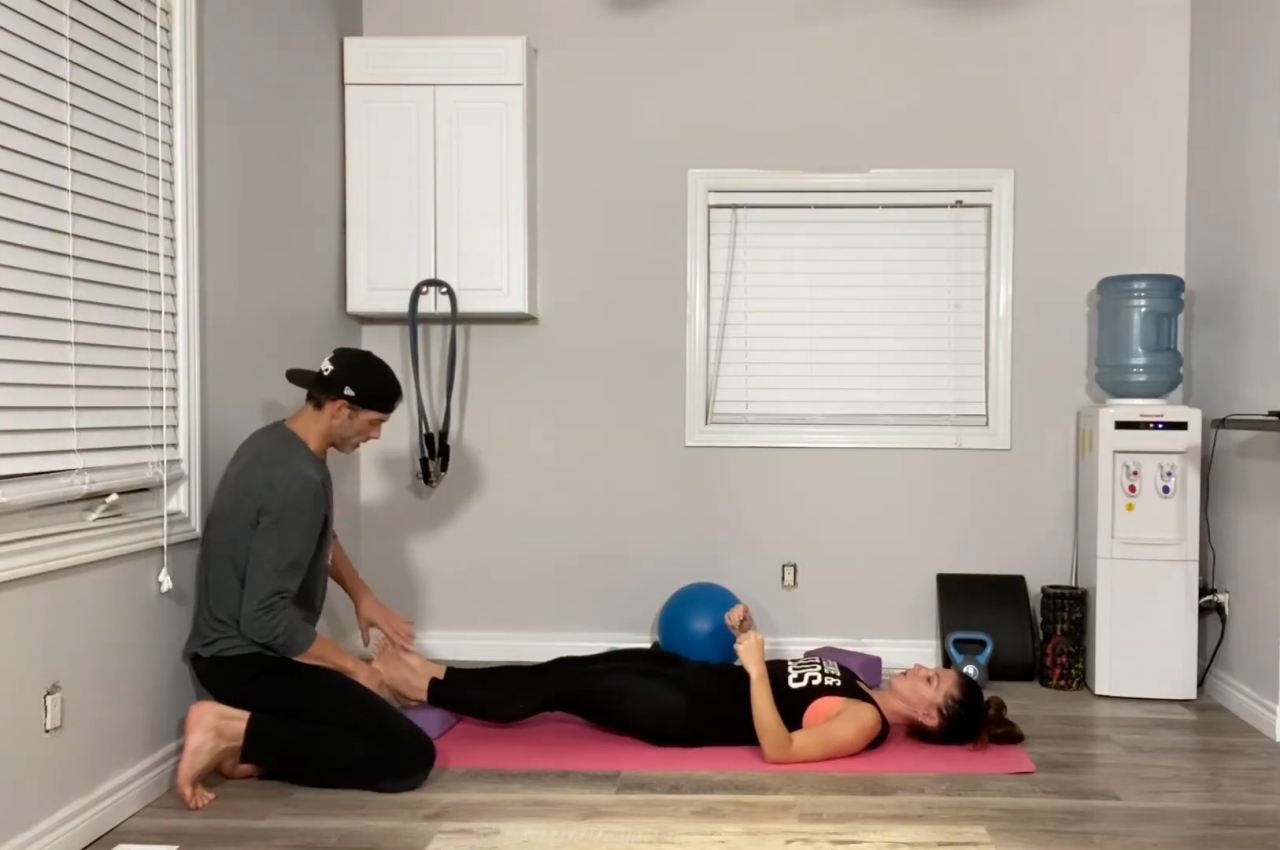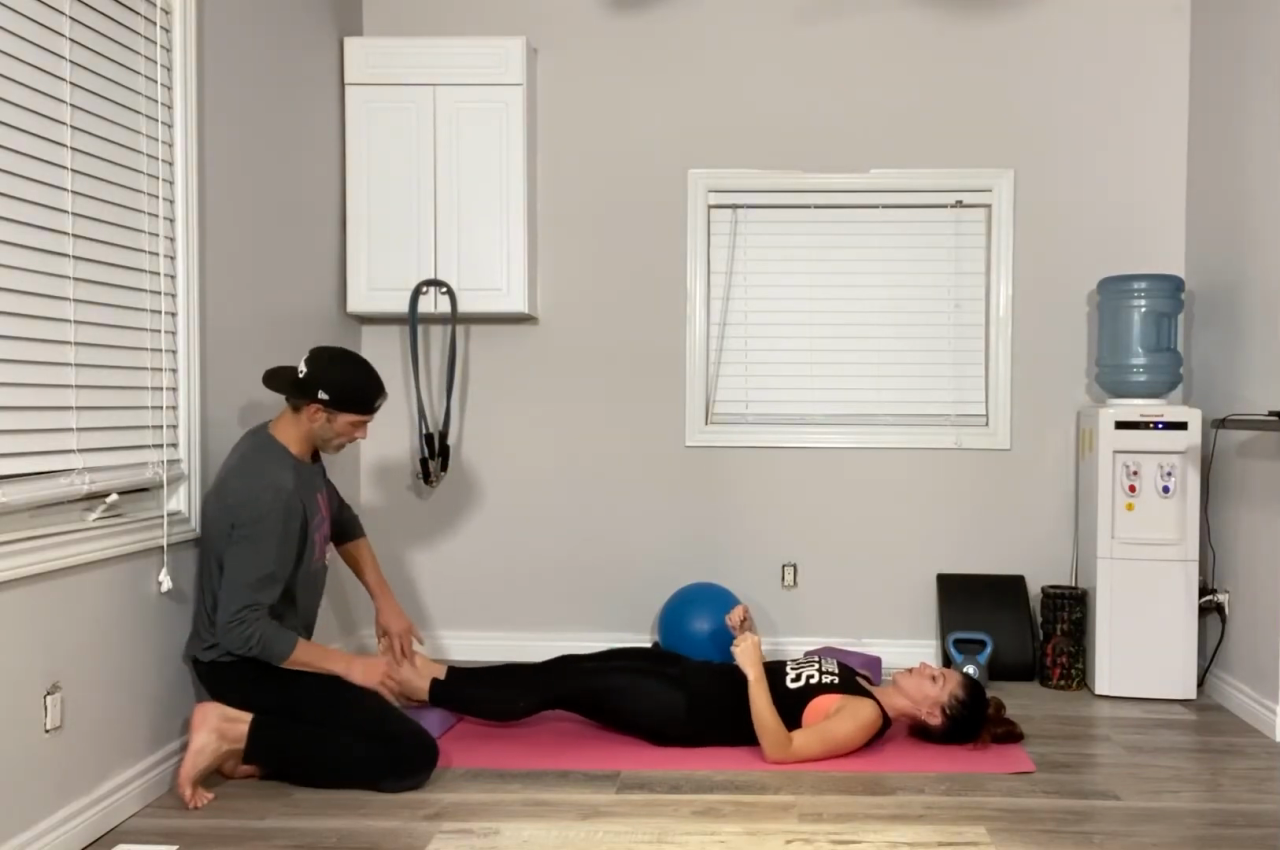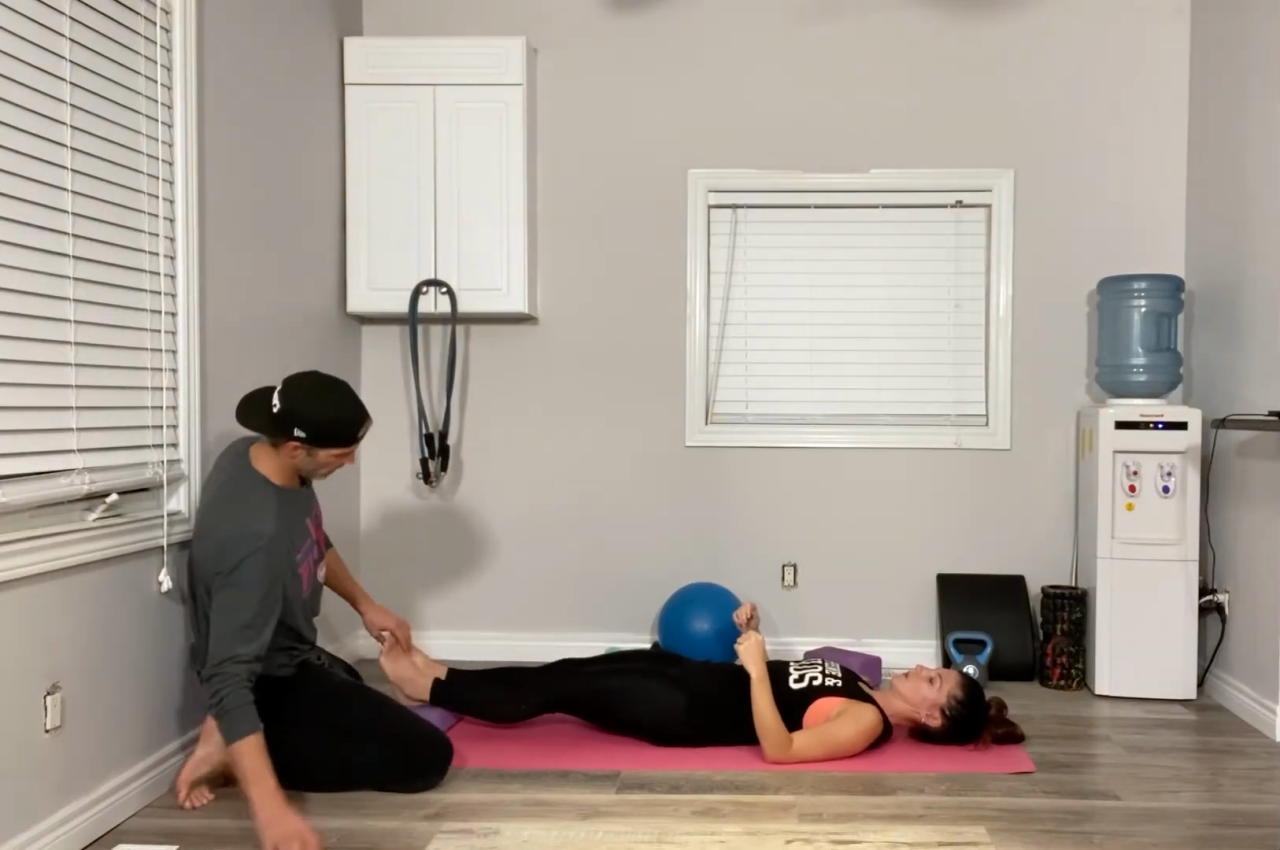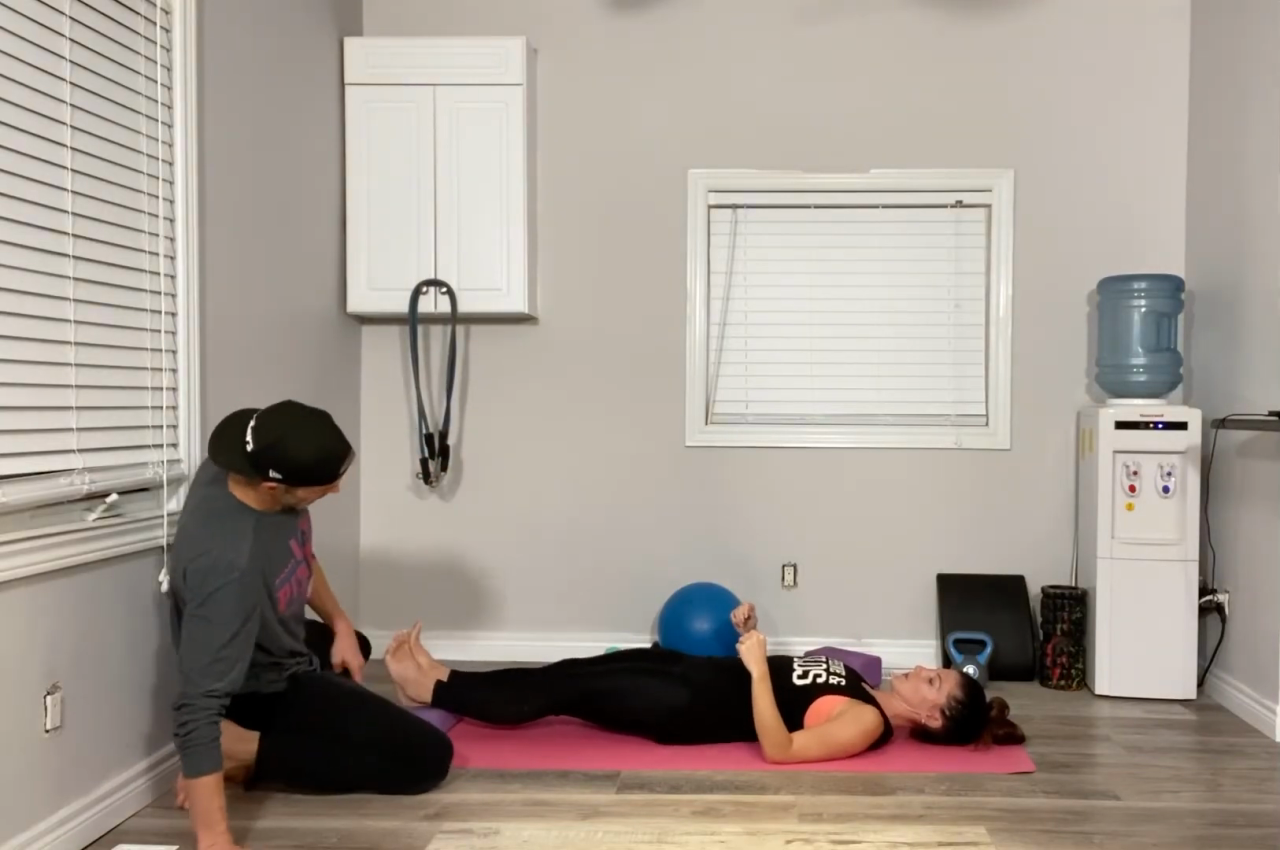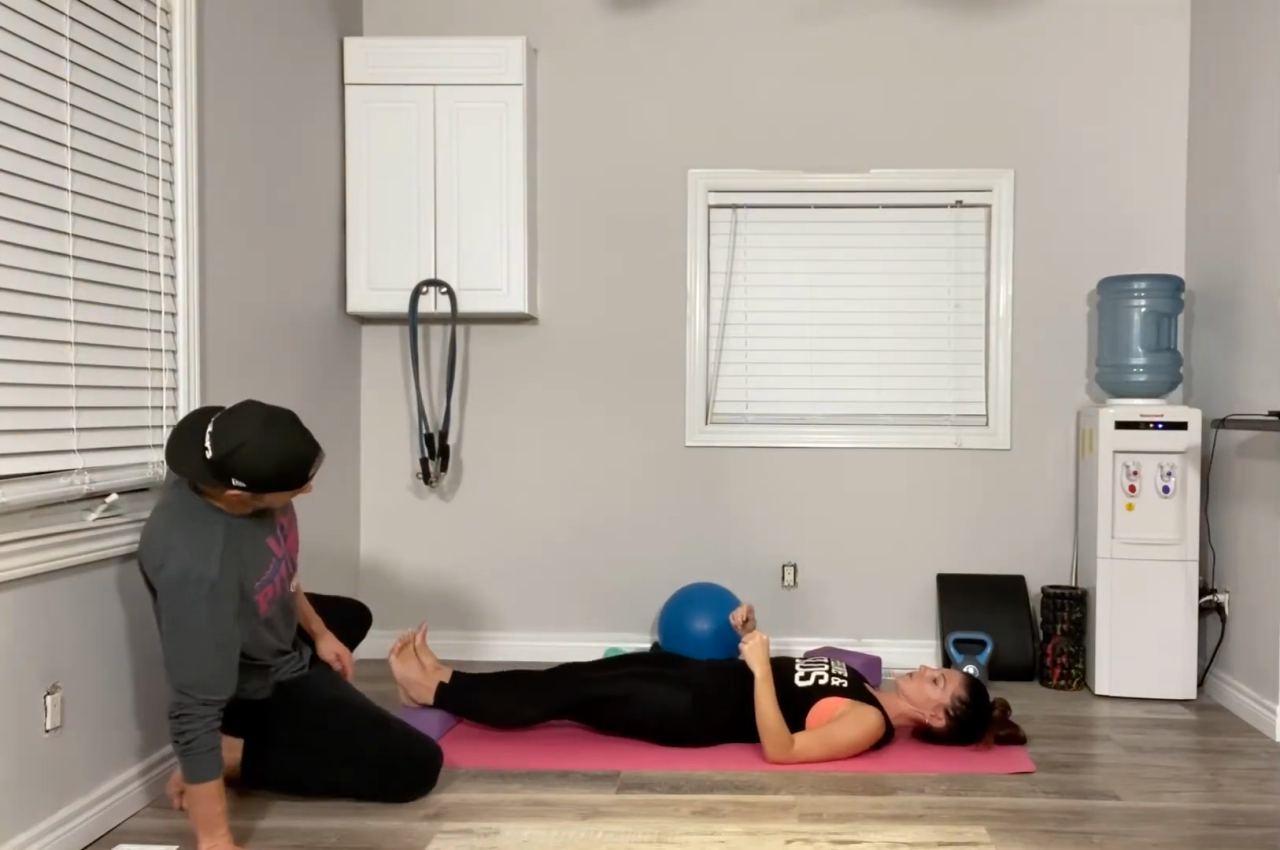
dt=0.4s
person 1, frame 1
left shoulder: (865, 724)
right shoulder: (862, 690)
left elbow: (778, 747)
left wrist: (754, 666)
right wrist: (750, 637)
left hip: (700, 713)
right hip: (706, 678)
left knee: (569, 690)
right knee: (573, 669)
left ankle: (428, 689)
right ankle: (440, 676)
person 1, frame 2
left shoulder: (866, 719)
right shoulder: (863, 686)
left elbow: (777, 747)
left wrist: (750, 667)
right wrist: (749, 637)
left hip: (699, 713)
right hip: (704, 677)
left knee: (570, 688)
right knee: (572, 667)
left ankle: (429, 689)
right ankle: (440, 676)
person 1, frame 3
left shoulder: (867, 723)
right shoulder: (863, 691)
left elbow: (778, 748)
left wrist: (754, 665)
right wrist: (752, 637)
left hip: (699, 714)
right hip: (705, 677)
left knee: (567, 693)
right knee: (574, 671)
left ankle: (430, 689)
right ankle: (442, 675)
person 1, frame 4
left shoulder: (868, 724)
right shoulder: (865, 691)
left elbow: (778, 748)
left wrist: (755, 665)
right wrist: (751, 637)
left hip: (701, 708)
right hip: (705, 671)
left knee: (570, 693)
right knee: (574, 671)
left ankle: (432, 691)
right ankle: (443, 676)
person 1, frame 5
left shoulder: (869, 724)
right shoulder: (868, 690)
left elbow: (779, 748)
left wrist: (758, 667)
right wrist: (752, 639)
left hip: (705, 711)
right hip: (708, 675)
left knee: (570, 698)
right knee: (575, 676)
left ankle: (434, 692)
right ankle: (446, 677)
person 2, frame 1
left shoulder: (275, 443)
right shoulder: (296, 480)
right elbow: (265, 617)
left wrist: (362, 595)
right wrist: (353, 667)
left hip: (231, 651)
right hip: (249, 661)
left knee: (367, 721)
right knee: (410, 756)
left ankle: (247, 741)
right ankle: (234, 731)
person 2, frame 2
left shoulder: (294, 451)
right shoulder: (270, 490)
left elbow: (345, 525)
right elbow: (242, 628)
left wrist: (385, 601)
right wrist: (347, 664)
left hip: (267, 653)
right hip: (245, 664)
left knee: (371, 714)
right knee: (413, 755)
left ankle: (250, 742)
right ankle: (237, 733)
person 2, frame 3
left shoulder: (256, 456)
right shoulder: (254, 534)
left elbow: (314, 543)
right elbow: (227, 679)
left wrist: (366, 605)
right wrist: (269, 808)
left hip: (281, 656)
right hip: (271, 677)
left knee: (350, 683)
right knee: (428, 757)
left ankle: (255, 752)
right ankle: (239, 747)
person 2, frame 4
left shoulder: (245, 468)
right shoulder: (227, 563)
left elbow: (301, 556)
right elbow: (196, 705)
left wrist: (340, 625)
left hip: (280, 650)
right hip: (263, 688)
left knee: (356, 650)
right knee: (428, 758)
left ankle: (248, 740)
right ankle: (247, 750)
person 2, frame 5
left shoulder: (231, 468)
right shoulder: (196, 567)
right elbow: (193, 710)
left wrist: (319, 632)
left hip: (279, 638)
right hip: (257, 688)
left knee: (354, 616)
right knee: (417, 766)
right ankle: (235, 755)
